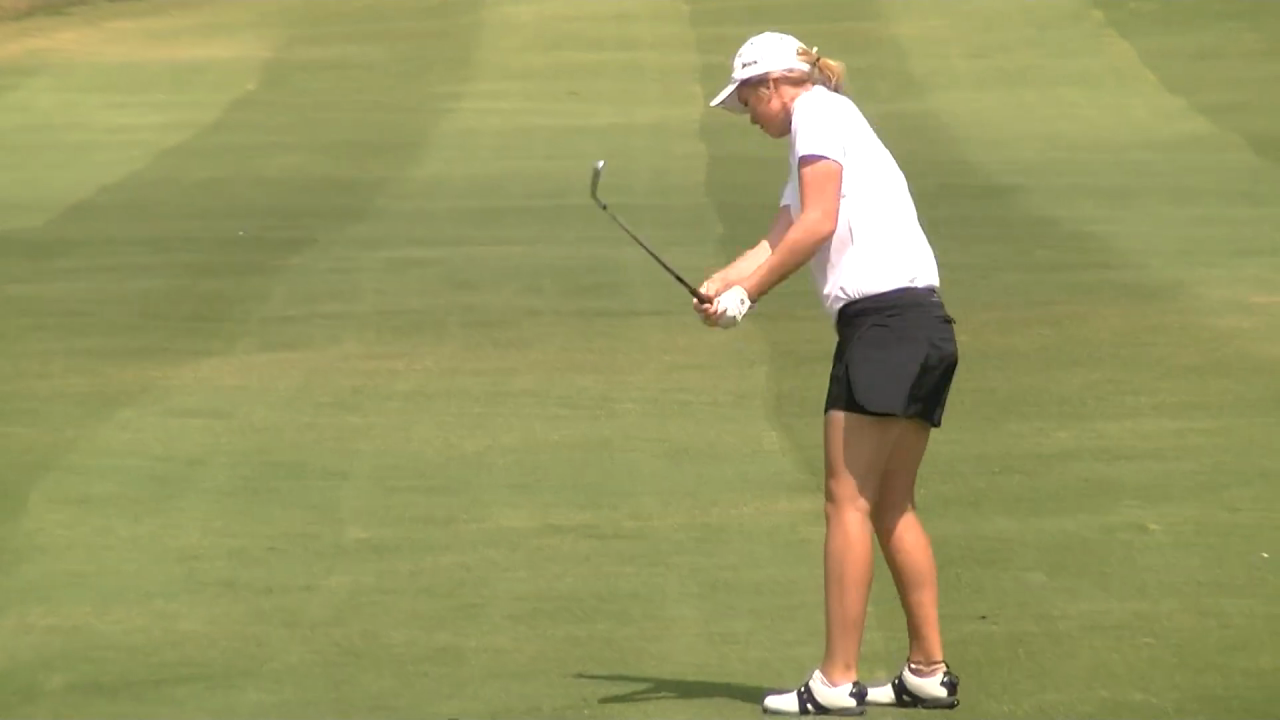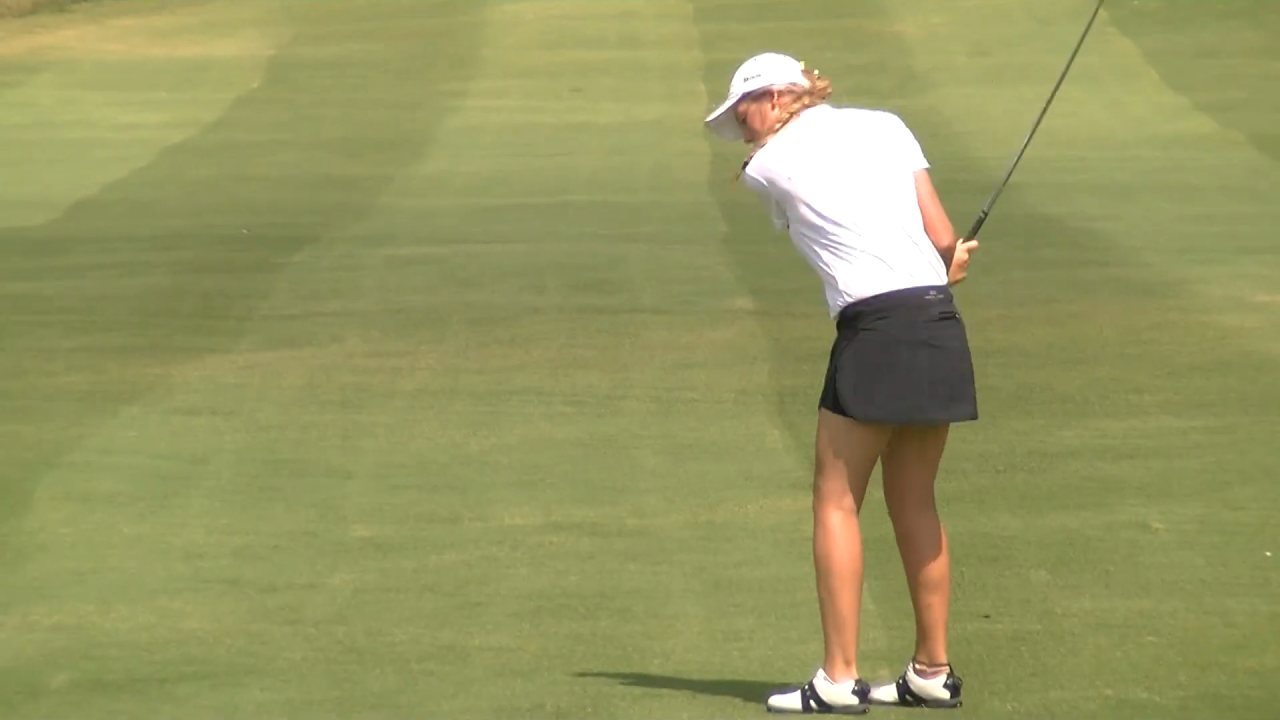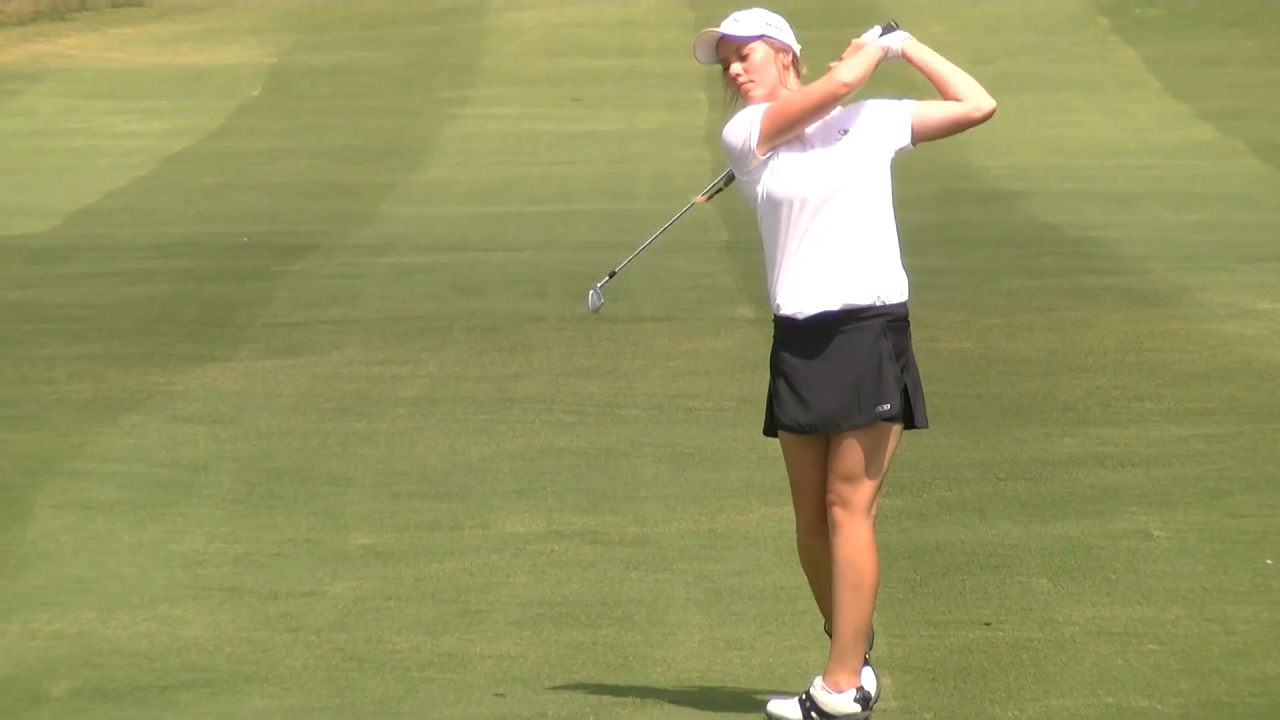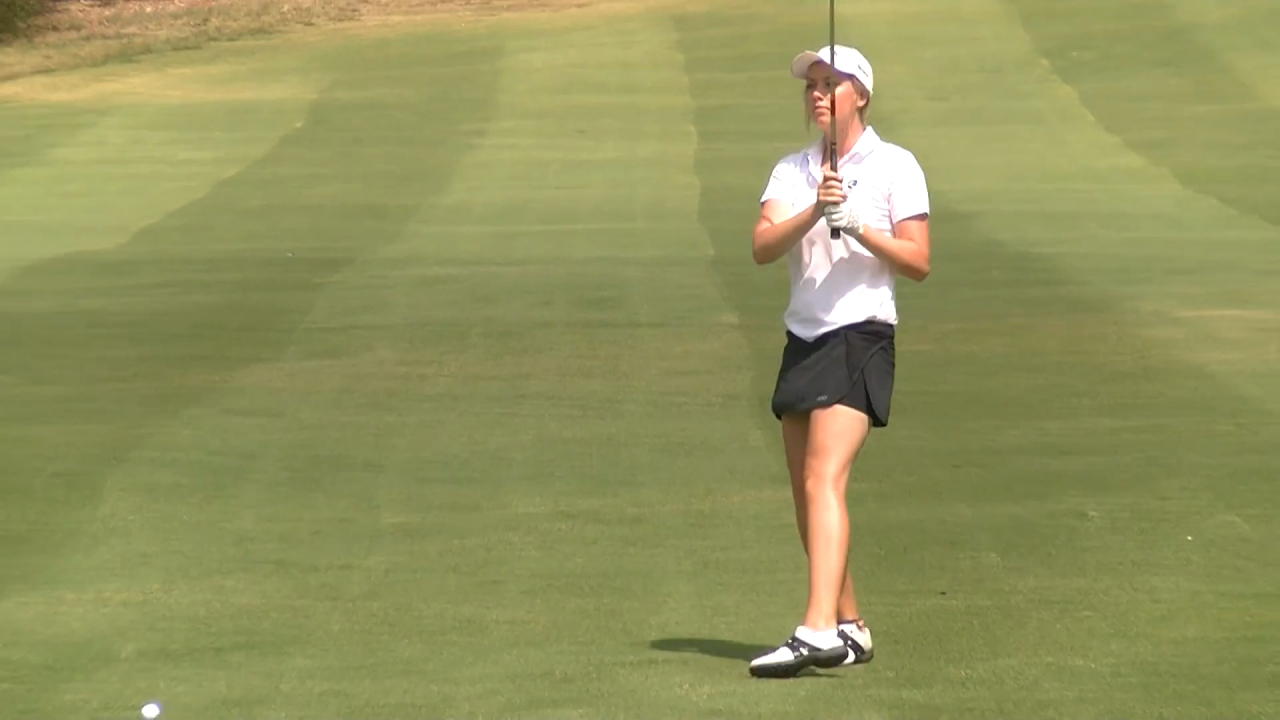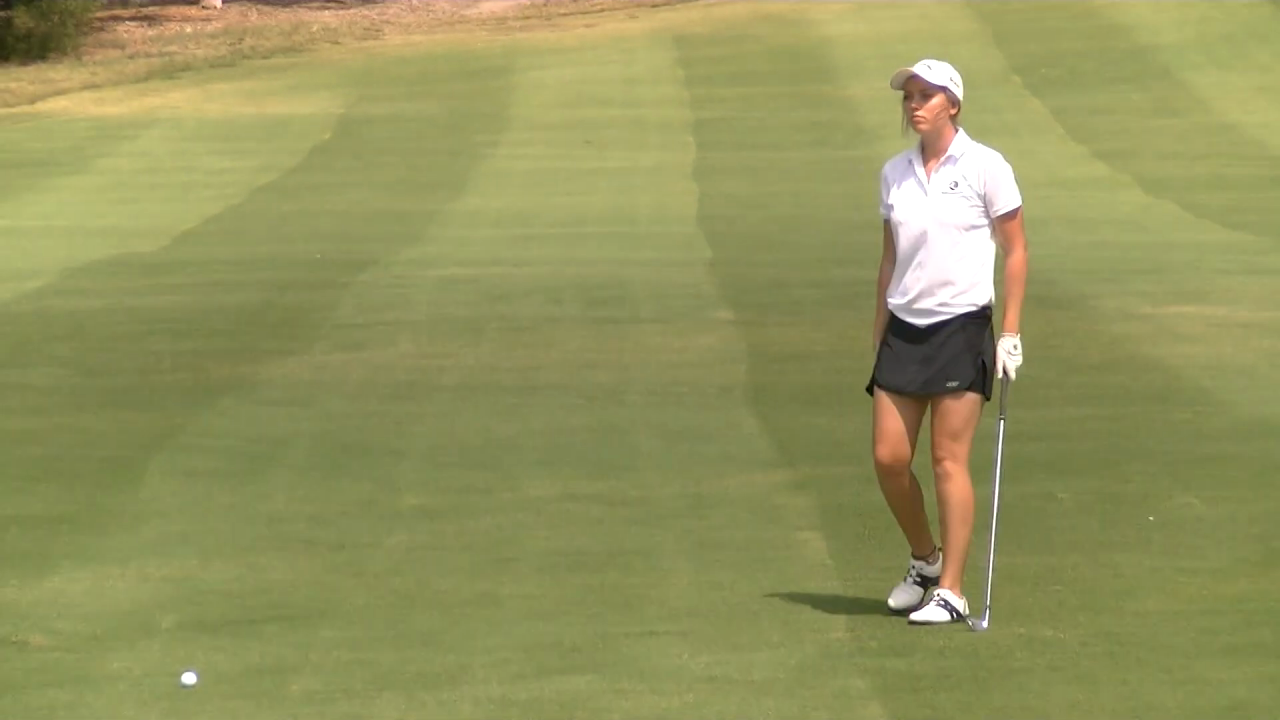
dt=1s
person 1, frame 1
left shoulder: (822, 110)
right shoulder: (813, 129)
left elbow: (814, 228)
right elbow: (779, 241)
left wrist: (747, 292)
right wrist: (725, 282)
left hip: (886, 320)
right hip: (914, 325)
left knee: (848, 503)
right knee: (890, 506)
person 1, frame 2
left shoulder: (766, 165)
right shoulder: (880, 127)
right elbow: (941, 236)
right wrist: (952, 257)
left hip: (877, 329)
right hip: (937, 326)
left knee: (835, 504)
right knee: (913, 507)
person 1, frame 3
left shoulder: (874, 121)
right shoulder: (743, 136)
left elbow: (978, 106)
right elbow: (839, 81)
left wrist: (902, 42)
right wrist: (874, 47)
left hip: (872, 333)
right hip: (799, 342)
left knee: (848, 509)
right knee: (811, 518)
right ankle: (849, 645)
person 1, frame 4
left shoulder: (895, 165)
right shoulder: (790, 169)
left elbow: (918, 262)
right elbow: (762, 246)
left wrist: (857, 224)
right wrist: (815, 210)
left hip: (858, 340)
right hip: (801, 343)
left knee: (822, 485)
right knee: (808, 493)
left ankle: (818, 631)
right ankle: (850, 626)
person 1, frame 5
left shoulder: (987, 166)
right shoulder: (894, 171)
left elbow: (1015, 253)
left wrist: (1011, 333)
right wrist: (878, 331)
left hip: (962, 328)
right hip: (904, 331)
left knee: (948, 461)
right knee: (888, 458)
left ankle: (951, 592)
right ankle: (925, 560)
